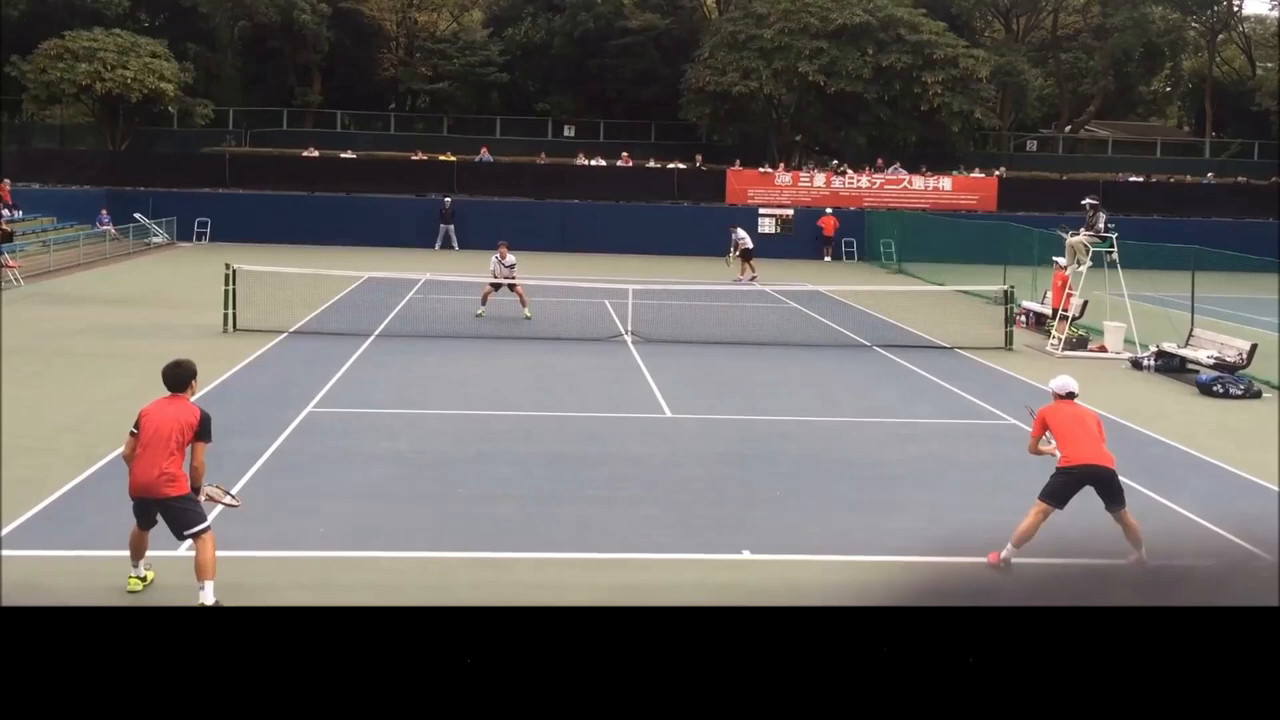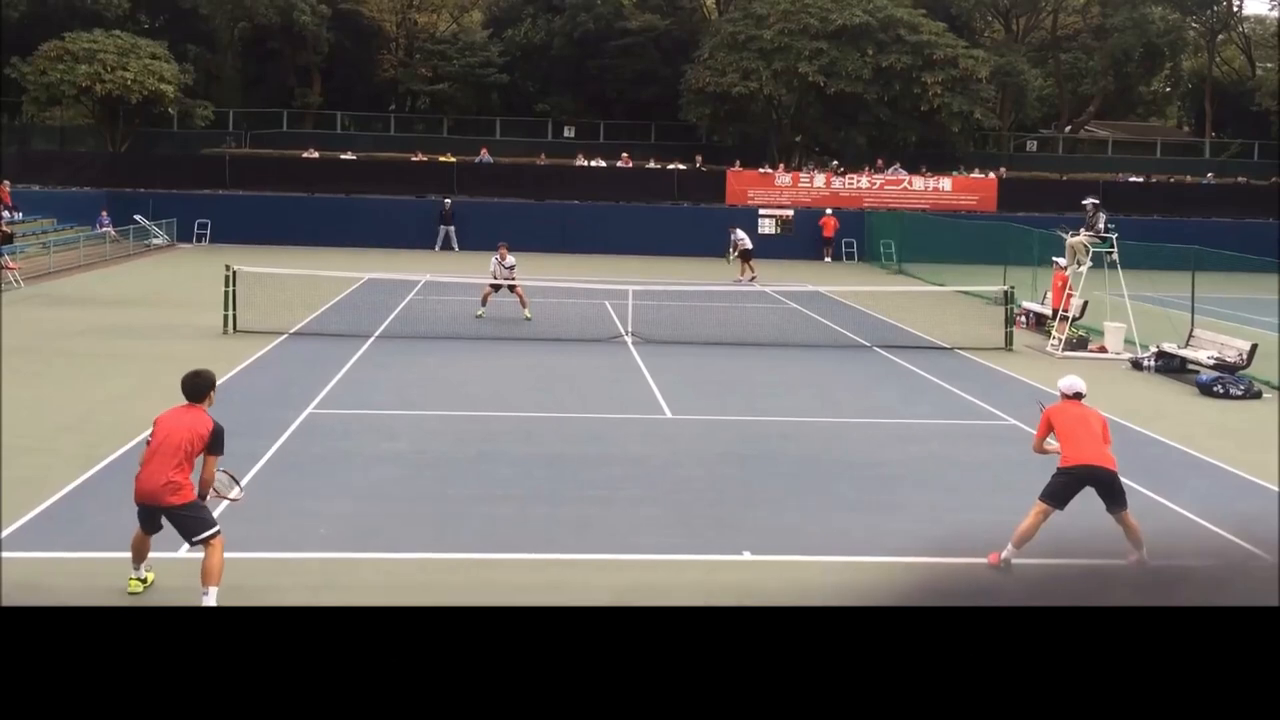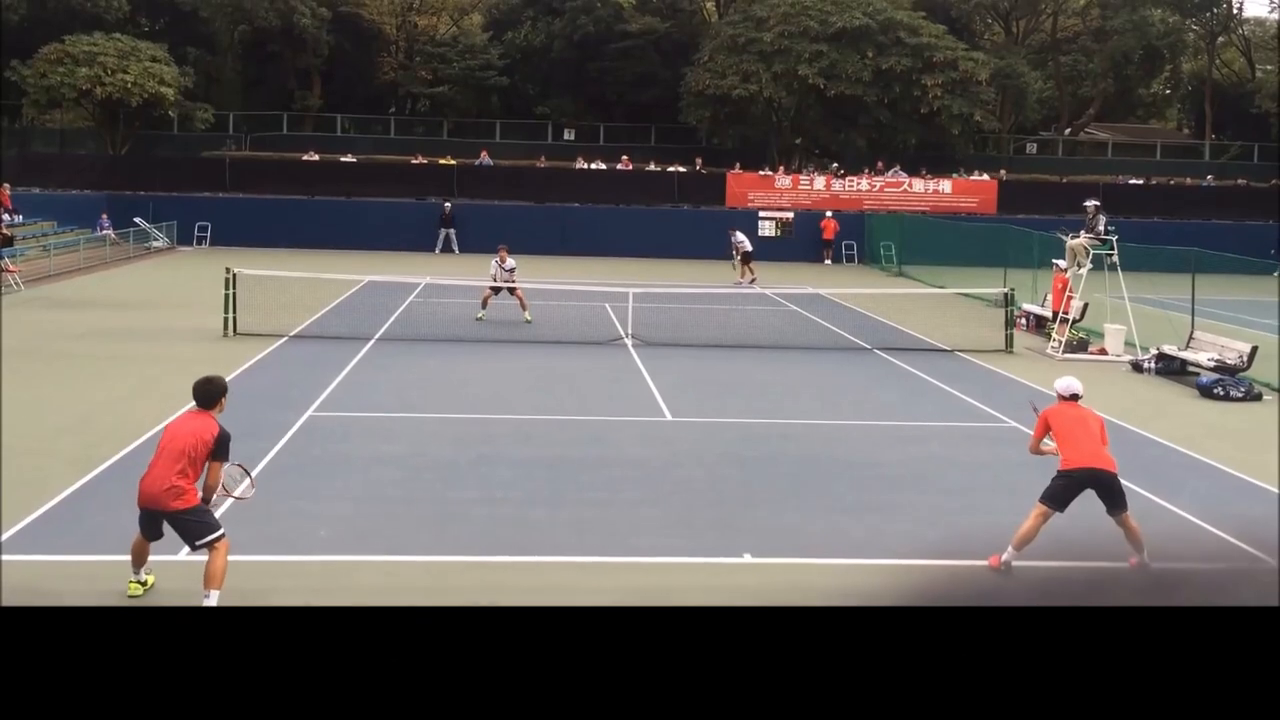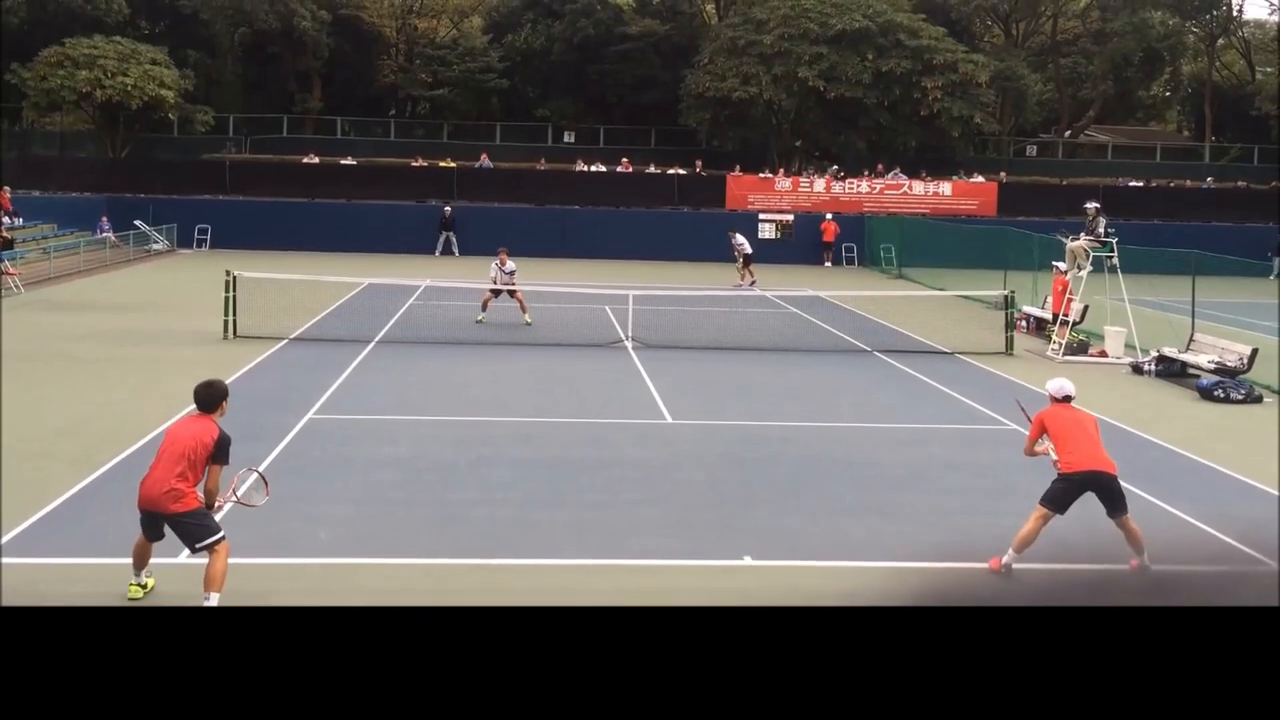
dt=0.2s
person 1, frame 1
left shoulder: (147, 409)
right shoulder: (199, 415)
left elbow: (127, 453)
right elbow: (197, 463)
right wrist: (196, 490)
left hip: (138, 483)
right hip: (170, 486)
left knee: (142, 527)
right knee: (204, 538)
left ankle: (137, 575)
right ankle: (207, 600)
person 1, frame 2
left shoulder: (163, 417)
right shoulder: (213, 427)
left elbow: (143, 459)
right elbow: (207, 476)
right wrist: (202, 498)
left hip: (143, 488)
right hip: (175, 493)
left knee: (145, 530)
right knee: (214, 542)
left ankle: (137, 577)
right ankle: (209, 602)
person 1, frame 3
left shoulder: (176, 421)
right shoulder: (219, 434)
right elbow: (211, 483)
right wrist: (205, 502)
left hip: (147, 491)
right hip: (177, 498)
left knee: (145, 535)
right knee: (219, 546)
left ankle: (137, 580)
right ankle: (209, 603)
person 1, frame 4
left shoulder: (179, 424)
right shoulder: (220, 437)
right elbow: (211, 486)
left wrist: (195, 498)
right wrist: (210, 507)
left hip: (147, 493)
right hip: (177, 501)
left knee: (147, 537)
right knee: (219, 549)
left ankle: (138, 583)
right ankle: (210, 603)
person 2, frame 1
left shoulder: (1046, 411)
right shoulder: (1091, 414)
left elbow: (1032, 449)
left wrist: (1050, 449)
left hip: (1072, 466)
right hip: (1105, 466)
left knee: (1038, 512)
right knee: (1122, 515)
left ankle: (1004, 557)
right ankle: (1141, 555)
person 2, frame 2
left shoulder: (1052, 411)
right shoulder: (1098, 416)
left elbow: (1037, 447)
left hip: (1073, 467)
right hip: (1106, 467)
left knee: (1039, 513)
right knee: (1123, 516)
left ankle: (1004, 557)
right ankle: (1141, 556)
person 2, frame 3
left shoulder: (1050, 412)
right shoulder: (1095, 417)
left elbow: (1034, 448)
left wrist: (1053, 449)
left hip: (1073, 469)
right hip: (1106, 469)
left knee: (1039, 515)
right knee: (1124, 519)
left ankle: (1005, 560)
right ankle: (1142, 559)
person 2, frame 4
left shoulder: (1044, 415)
right shoulder: (1089, 417)
left elbow: (1028, 451)
left wrist: (1044, 449)
left hip: (1074, 472)
right hip: (1106, 471)
left knee: (1039, 517)
right knee: (1124, 521)
left ankle: (1006, 562)
right ankle: (1143, 561)
